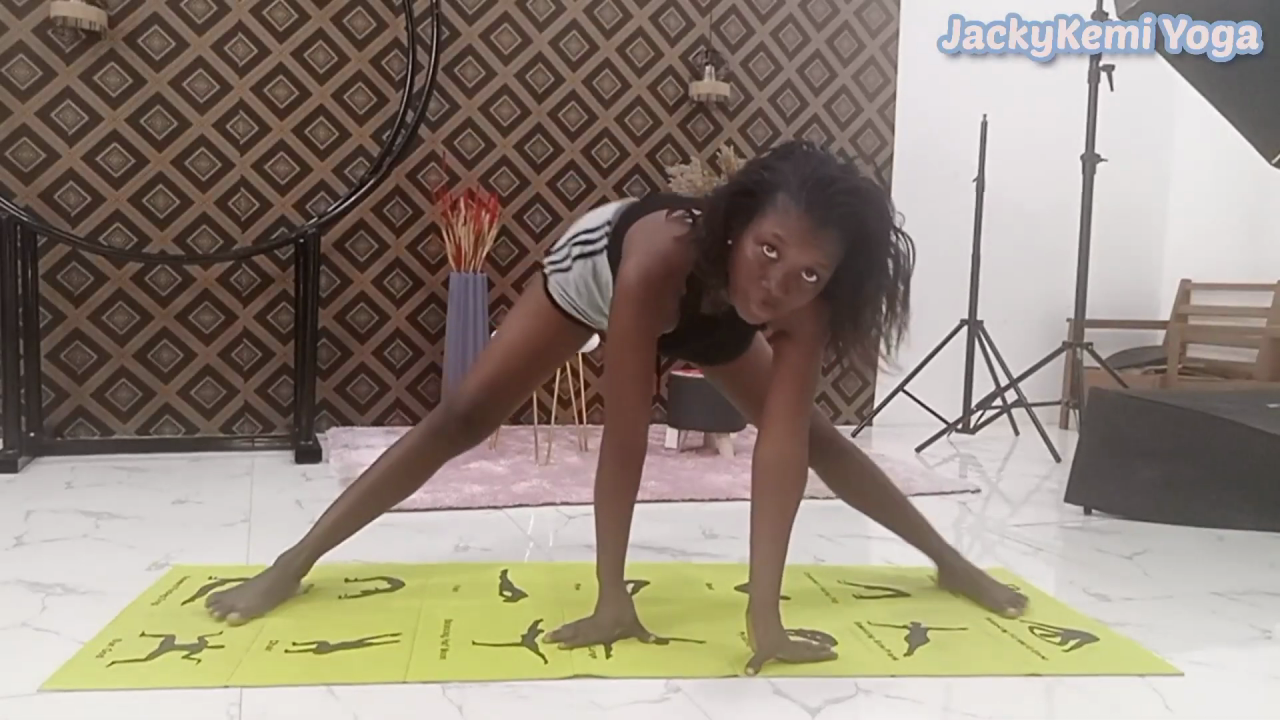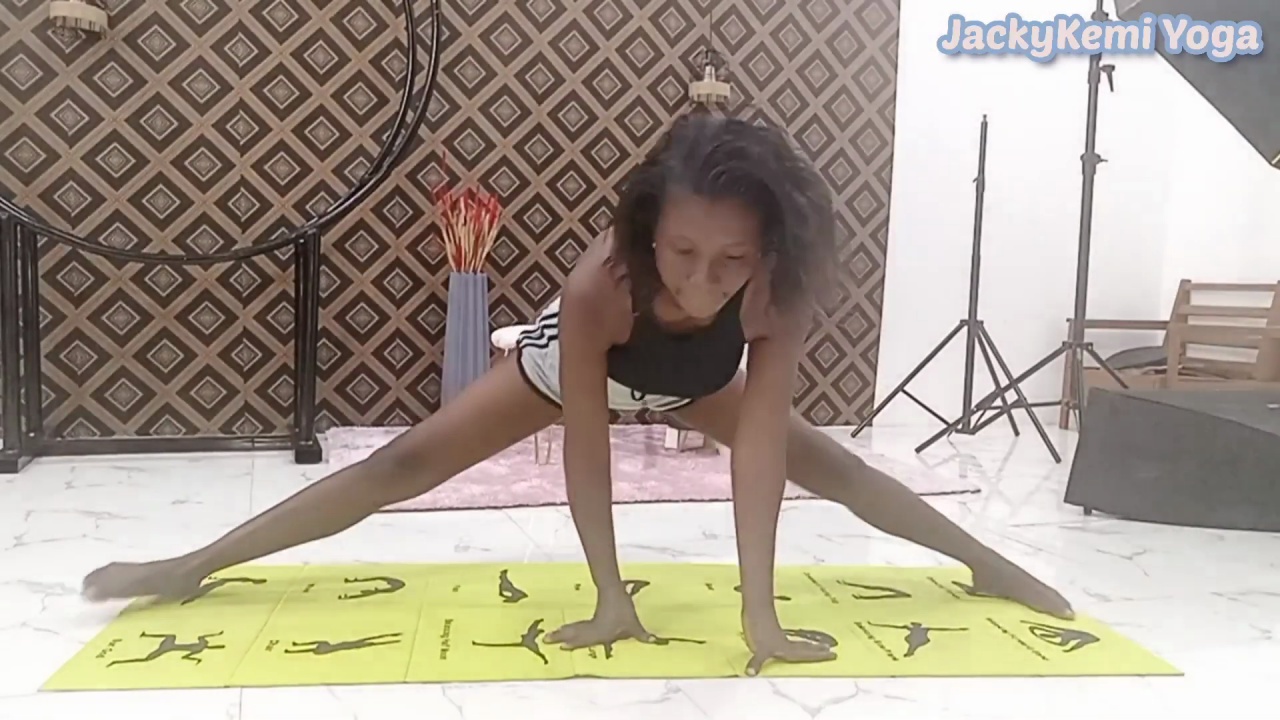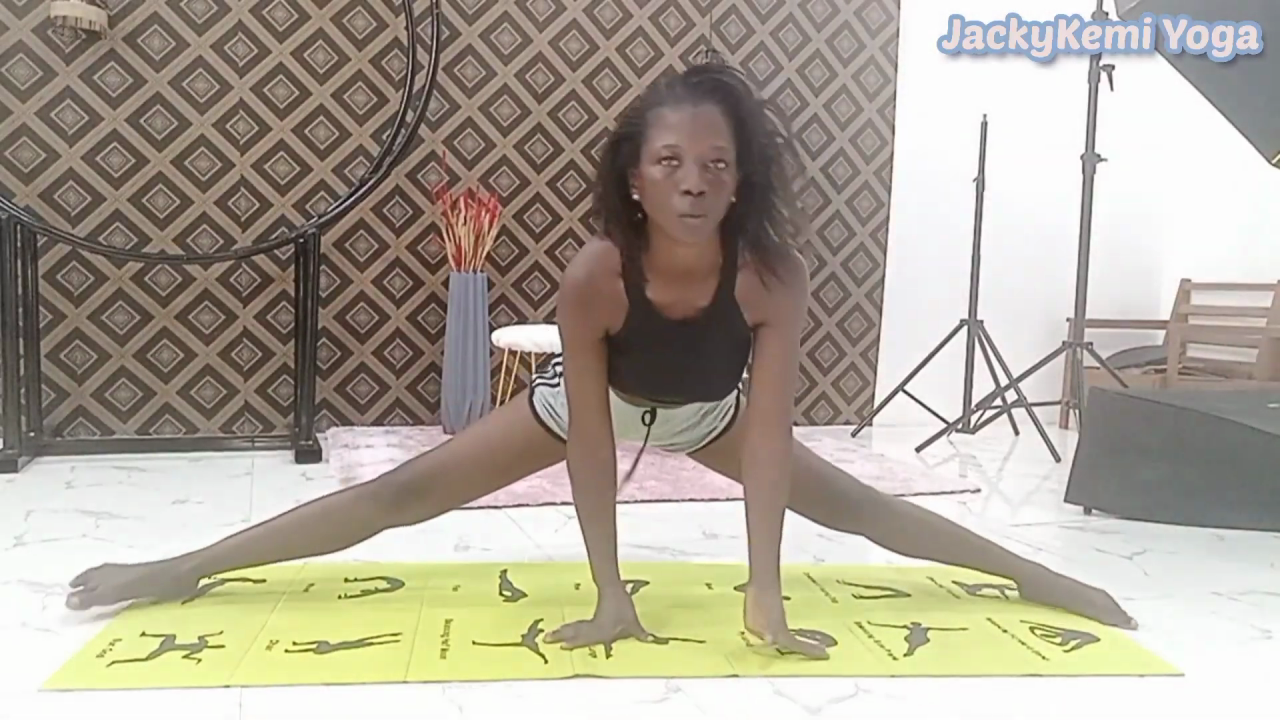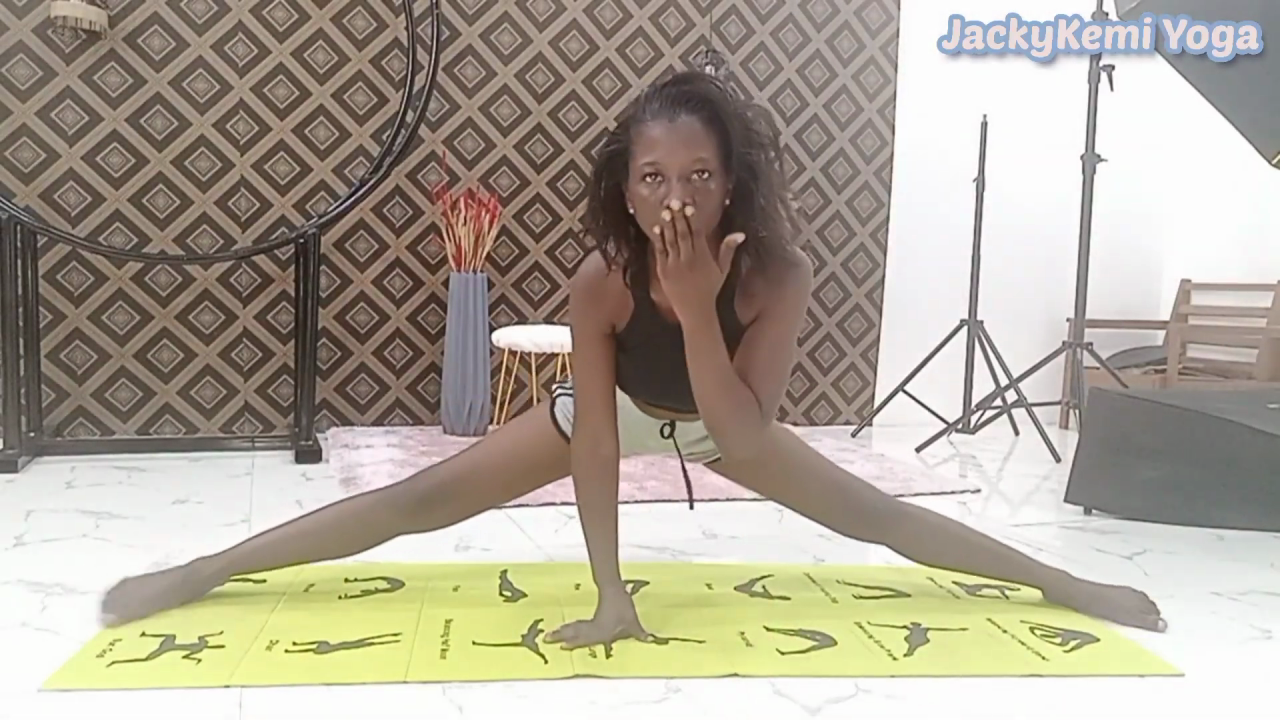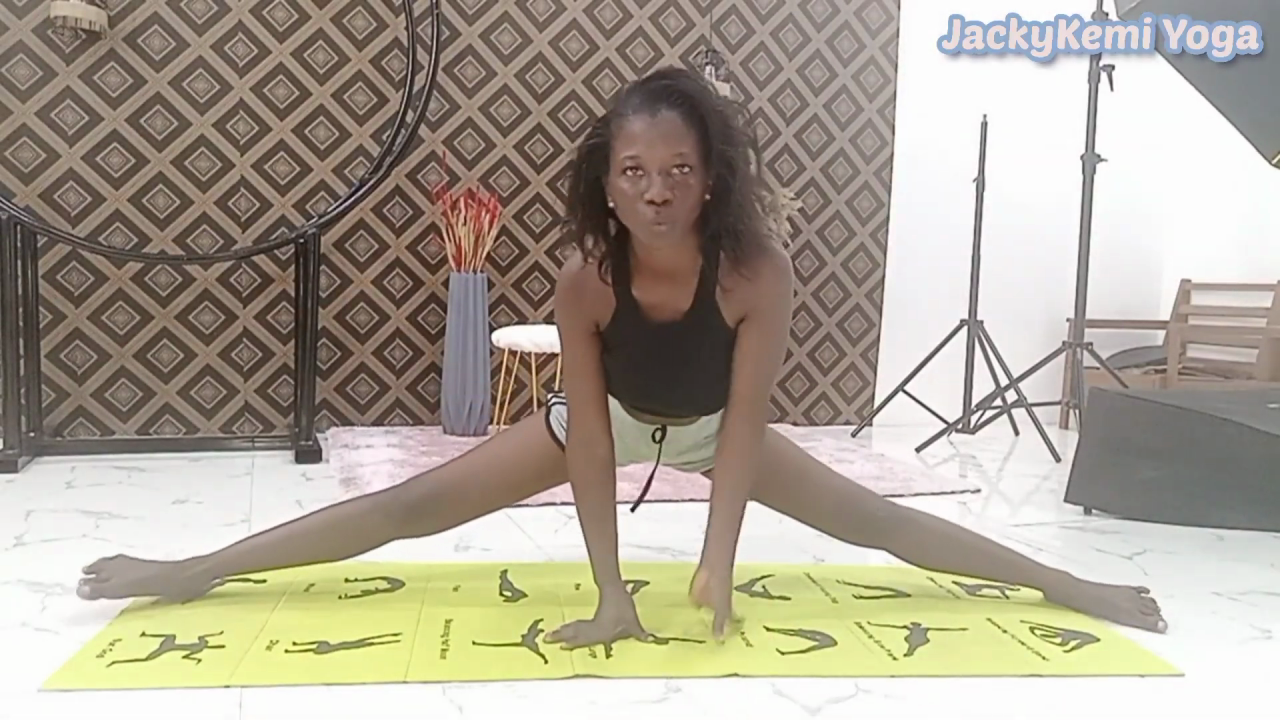
dt=1s
person 1, frame 1
left shoulder: (802, 305)
right shoulder: (661, 259)
left elbow: (782, 451)
right elbow: (624, 440)
left wrist: (765, 616)
right wrist: (612, 598)
left hip: (711, 319)
right hip: (594, 267)
left knee: (815, 435)
right knee: (462, 419)
left ankle: (952, 564)
right ankle: (291, 565)
person 1, frame 2
left shoulder: (777, 296)
right shoulder: (601, 282)
left elbow: (760, 451)
right elbow: (586, 452)
left wrist: (760, 616)
right wrist: (610, 598)
left hip: (693, 384)
right hip: (567, 362)
left knee: (834, 468)
right knee: (404, 464)
left ankle: (990, 566)
right ankle: (189, 566)
person 1, frame 3
left shoulder: (775, 276)
right shoulder: (594, 276)
left elbow: (767, 437)
right elbow: (591, 444)
left wrist: (764, 599)
right wrist: (610, 599)
left hip: (707, 412)
right hip: (591, 402)
left knee: (857, 505)
right knee: (401, 493)
left ankle: (1043, 581)
right ankle: (177, 572)
person 1, frame 4
left shoulder: (778, 274)
right shoulder: (601, 280)
left elbow: (741, 435)
right elbow: (596, 444)
left wrist: (697, 308)
right wrist: (610, 598)
left hip: (720, 420)
right hip: (612, 410)
left knee: (873, 515)
right knee: (424, 498)
left ankle: (1070, 589)
right ankle: (201, 573)
person 1, frame 5
left shoulder: (757, 271)
right shoulder: (585, 278)
left elbow: (747, 420)
right elbow: (588, 439)
left wrist: (718, 555)
right wrist: (608, 593)
left hip: (712, 428)
right hip: (608, 420)
left knee: (874, 520)
right knee: (416, 503)
left ankle: (1071, 589)
right ankle: (192, 573)
